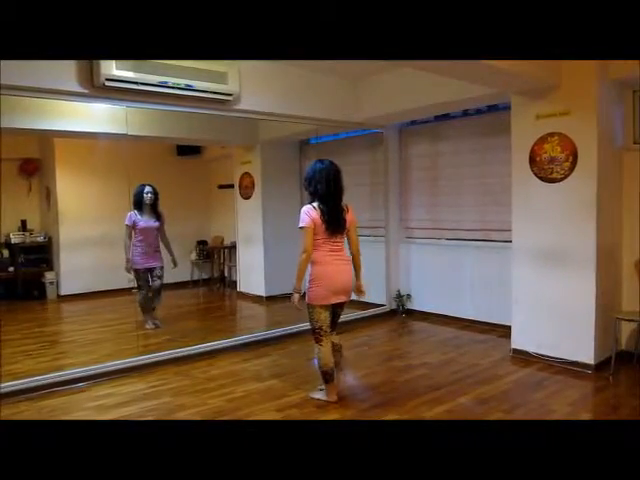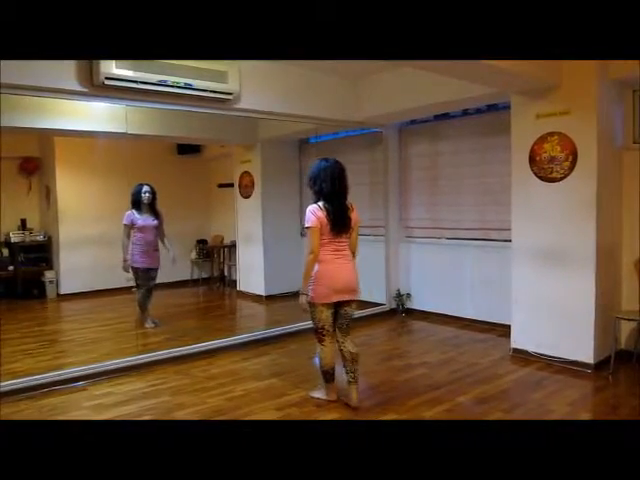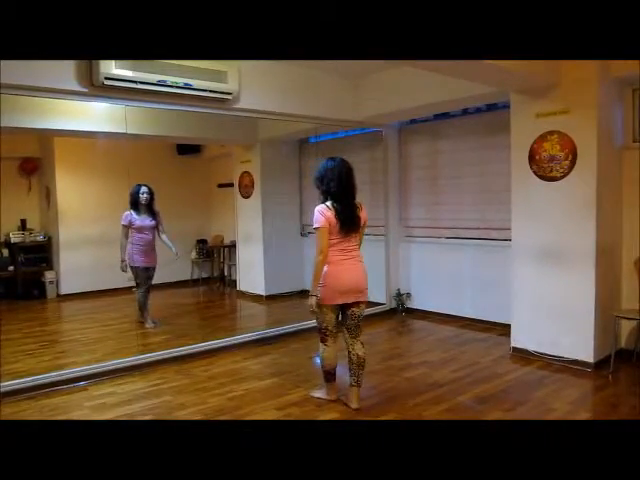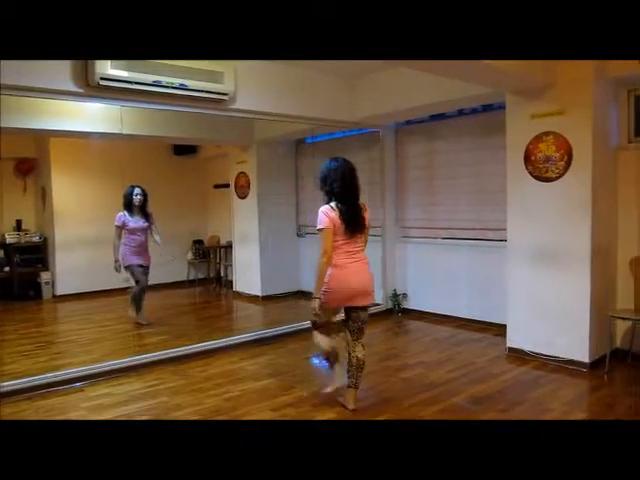
dt=0.2s
person 1, frame 1
left shoulder: (309, 211)
right shoulder: (346, 211)
left elbow: (306, 252)
right elbow: (355, 250)
left wrist: (297, 288)
right wrist: (357, 279)
left hip: (322, 279)
right hip: (344, 277)
left knee: (321, 338)
right knee: (330, 331)
left ankle: (330, 391)
right ankle: (335, 382)
person 1, frame 2
left shoulder: (315, 211)
right shoulder: (350, 210)
left elbow: (313, 253)
right elbow: (353, 249)
left wrist: (304, 289)
left hip: (325, 279)
right hip: (348, 277)
left knee: (324, 338)
right knee: (344, 335)
left ankle: (329, 390)
right ankle: (353, 392)
person 1, frame 3
left shoulder: (323, 211)
right shoulder: (359, 210)
left elbow: (322, 253)
left wrist: (313, 291)
left hip: (333, 279)
right hip: (357, 277)
left knee: (328, 338)
right knee: (355, 338)
left ankle: (330, 390)
right ankle: (354, 395)
person 1, frame 4
left shoulder: (327, 212)
right shoulder: (363, 211)
left elbow: (326, 255)
left wrist: (316, 294)
left hip: (339, 280)
right hip: (363, 279)
left knee: (319, 325)
right knee: (356, 339)
left ankle: (336, 373)
right ankle: (350, 396)
person 2, frame 1
left shoulder: (158, 215)
right shoulder: (132, 216)
left elbow: (163, 236)
right elbow: (128, 239)
left wrist: (172, 254)
right wrist: (128, 259)
left hip: (155, 256)
right hip: (139, 257)
left knee: (158, 287)
right knee: (143, 289)
left ankle: (151, 314)
right ankle: (146, 319)
person 2, frame 2
left shoulder: (157, 214)
right shoulder: (131, 215)
left elbow: (162, 235)
right elbow: (126, 238)
left wrist: (171, 251)
right wrist: (125, 259)
left hip: (153, 255)
right hip: (138, 256)
left knee: (150, 288)
right knee: (142, 288)
left ankle: (143, 314)
right ankle: (146, 317)
person 2, frame 3
left shoulder: (155, 214)
right shoulder: (129, 215)
left elbow: (162, 234)
right elbow: (124, 238)
left wrist: (172, 248)
right wrist: (123, 259)
left hip: (151, 255)
right hip: (136, 255)
left knee: (147, 286)
right knee: (142, 287)
left ankle: (142, 315)
right ankle: (145, 317)
person 2, frame 4
left shoulder: (148, 216)
right shoulder: (122, 217)
left elbow: (155, 234)
right elbow: (117, 239)
right wrist: (116, 259)
left hip: (144, 255)
right hip: (129, 255)
left knee: (143, 285)
right knee: (142, 282)
left ankle: (139, 315)
right ankle: (133, 308)
